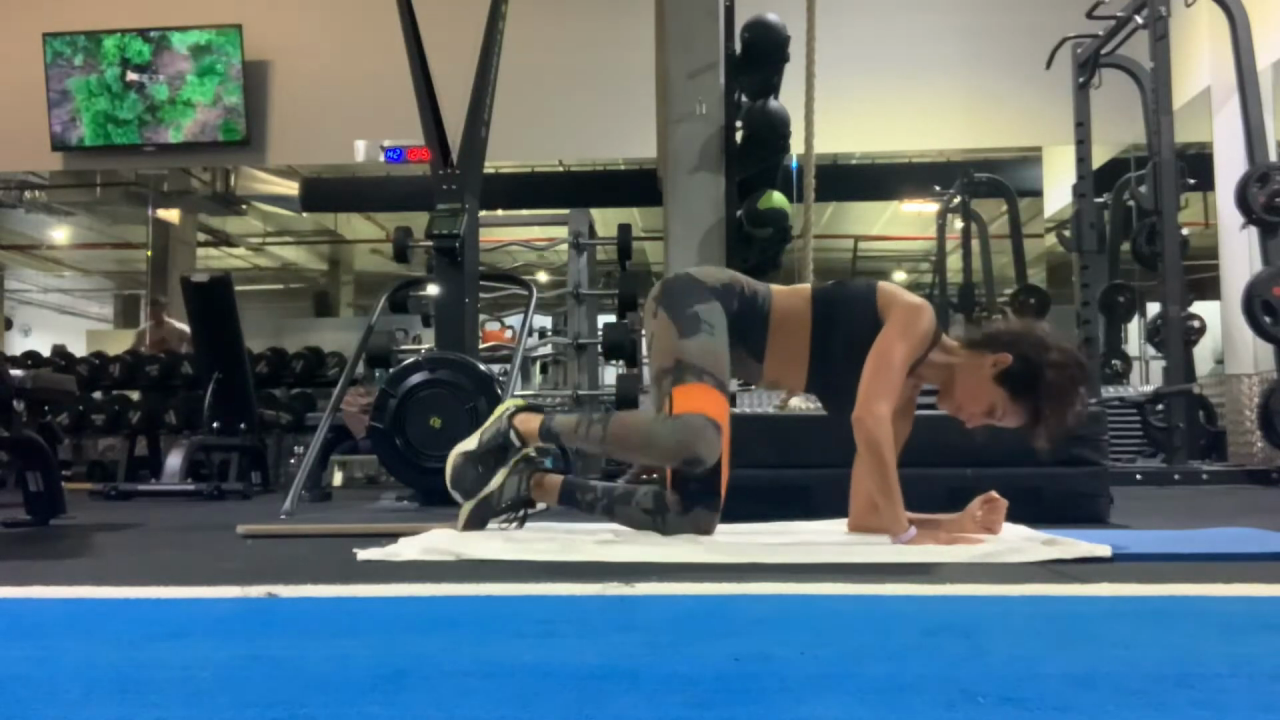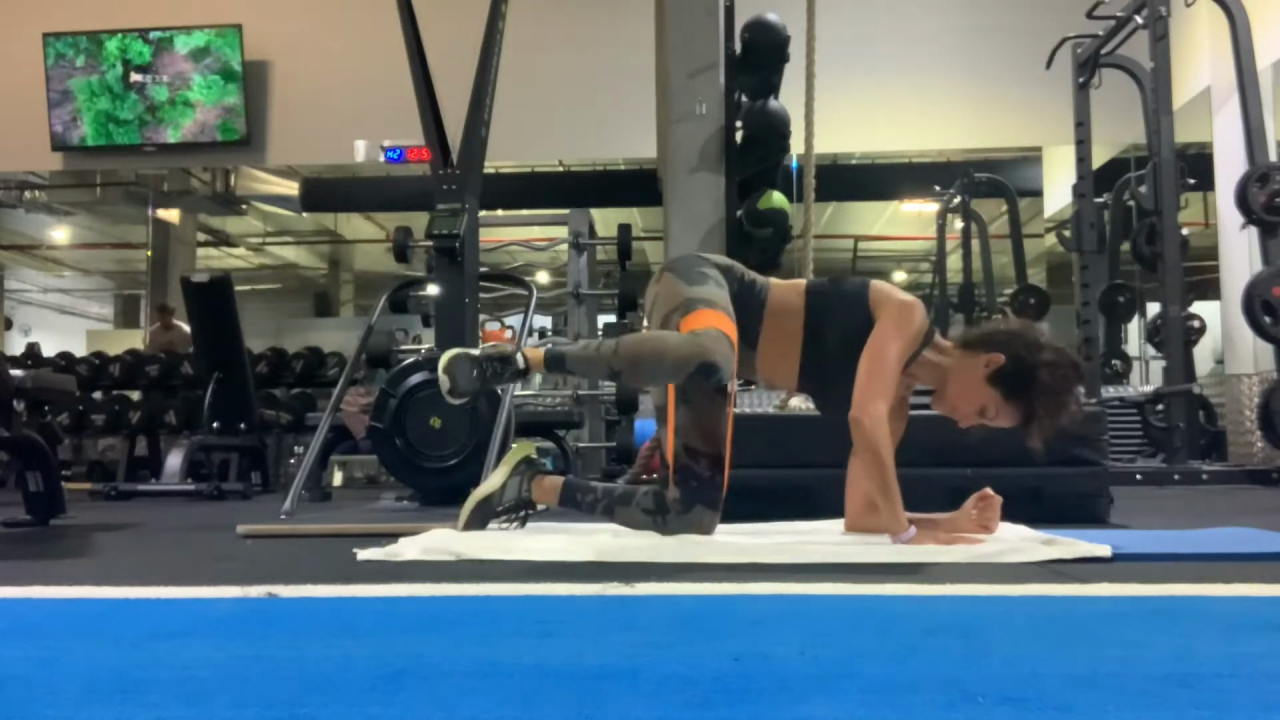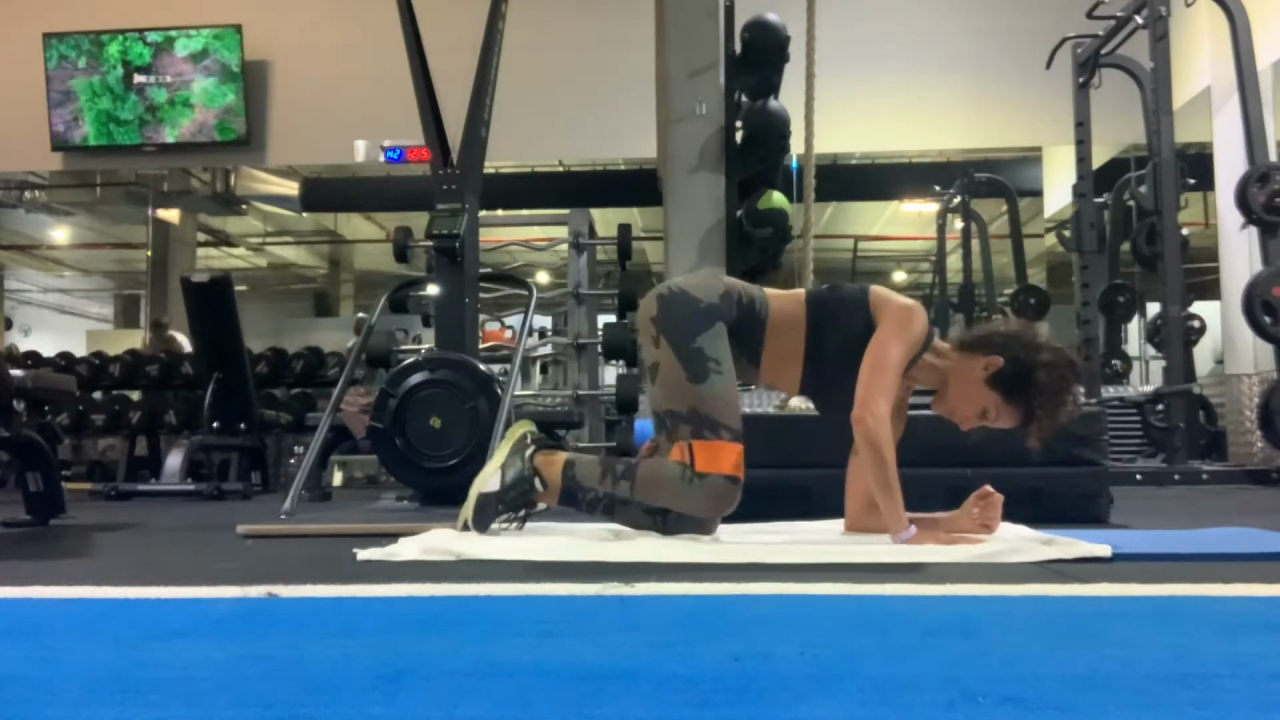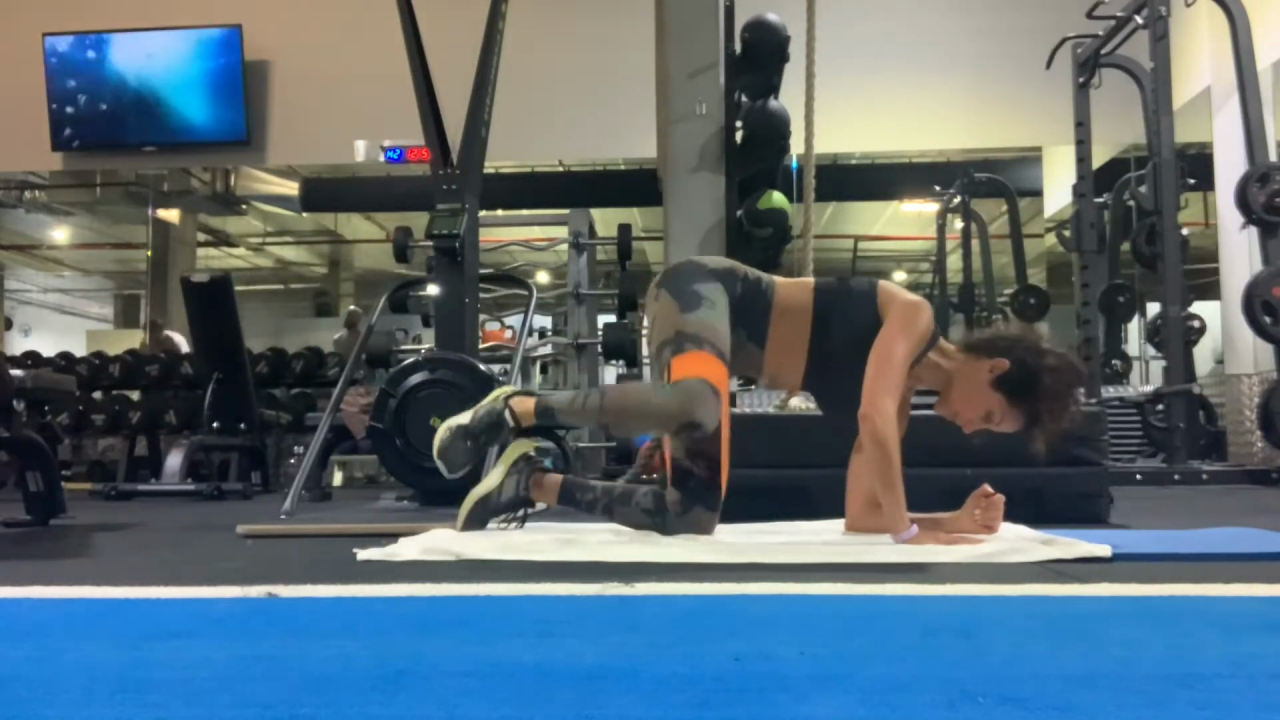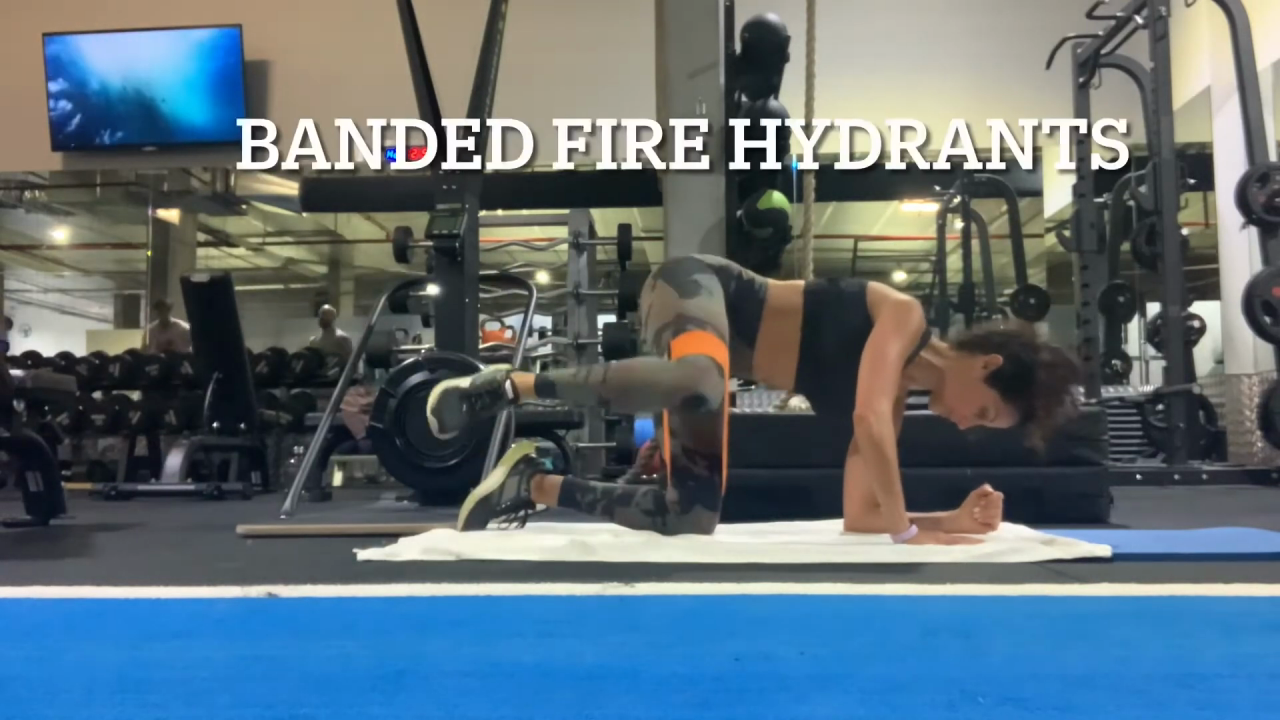
dt=0.4s
person 1, frame 1
left shoulder: (907, 398)
right shoulder: (915, 318)
left elbow: (862, 514)
right elbow: (866, 420)
left wrist: (953, 522)
right wrist: (905, 530)
left hip: (722, 347)
right hip: (698, 300)
left knee: (692, 517)
right knee: (693, 441)
left ankle: (533, 481)
right ankle: (521, 429)
person 1, frame 2
left shoulder: (901, 392)
right shoulder: (906, 315)
left elbow: (858, 514)
right elbow: (865, 417)
left wrist: (949, 520)
right wrist: (904, 528)
left hip: (715, 341)
right hip: (699, 281)
left knee: (692, 515)
right knee: (706, 370)
left ankle: (530, 482)
right ankle: (517, 359)
person 1, frame 3
left shoulder: (900, 396)
right shoulder: (908, 319)
left elbow: (858, 515)
right elbow: (865, 417)
left wrist: (949, 521)
right wrist: (905, 530)
left hip: (710, 342)
right hip: (695, 312)
left knee: (696, 512)
right knee: (714, 490)
left ankle: (542, 475)
right ankle: (539, 463)
person 1, frame 4
left shoulder: (904, 392)
right shoulder: (914, 316)
left elbow: (859, 516)
right elbow: (873, 416)
left wrist: (951, 521)
right wrist: (905, 529)
left hip: (714, 355)
right hip: (701, 287)
left knee: (691, 517)
right knee: (693, 412)
left ankle: (531, 479)
right ankle: (511, 411)
person 1, frame 5
left shoulder: (899, 391)
right shoulder: (903, 315)
left elbow: (858, 516)
right elbow: (868, 418)
left wrist: (951, 519)
right wrist: (905, 529)
left hip: (706, 353)
right hip: (696, 283)
left knee: (692, 517)
right knee: (697, 395)
left ankle: (532, 482)
right ankle: (511, 384)
